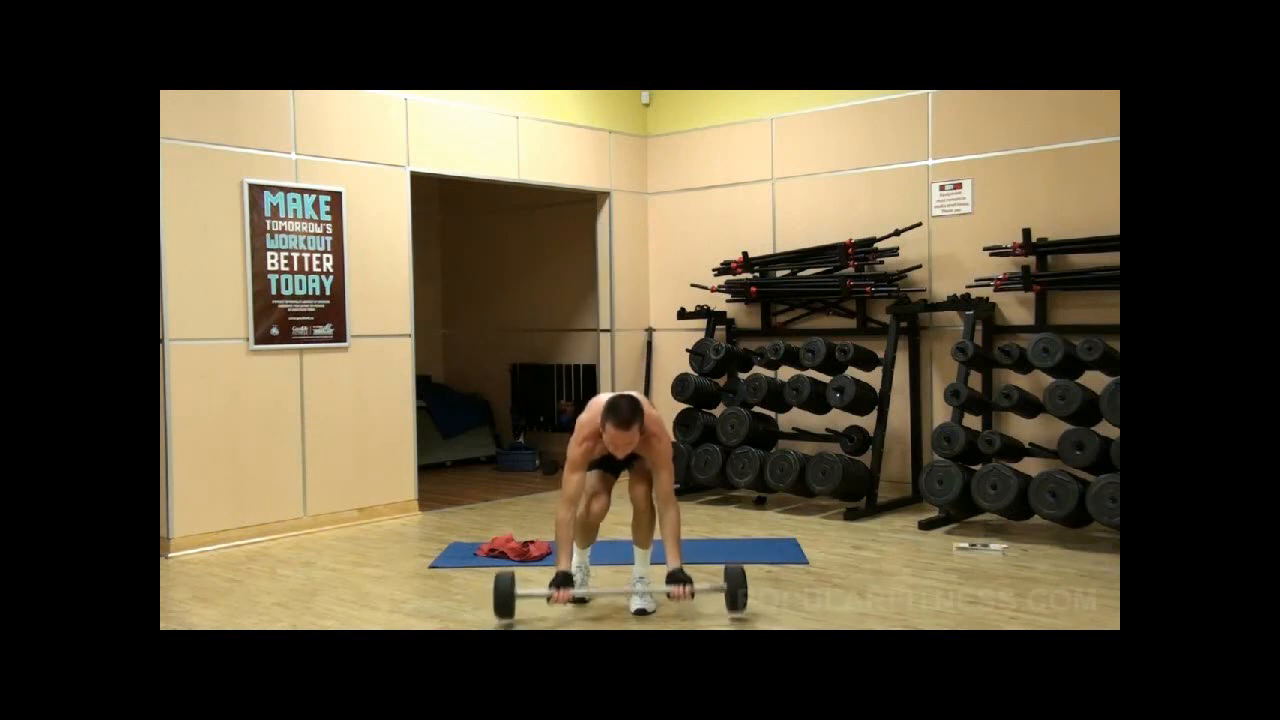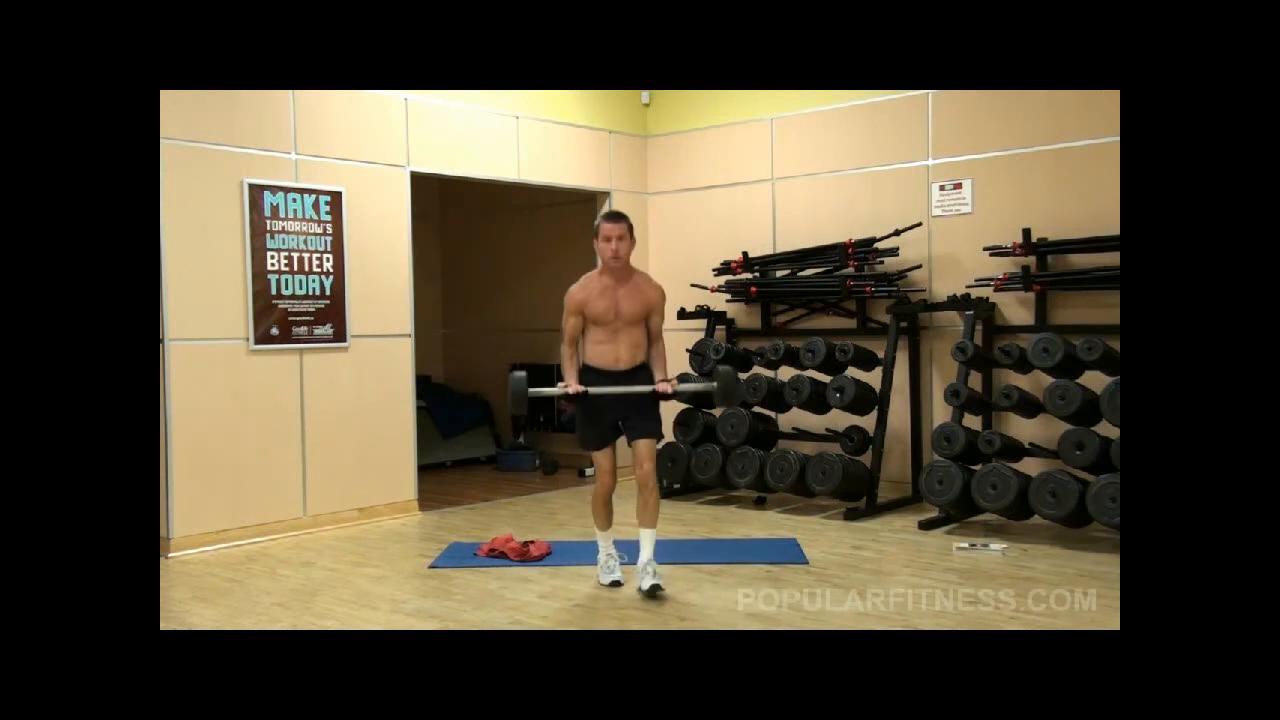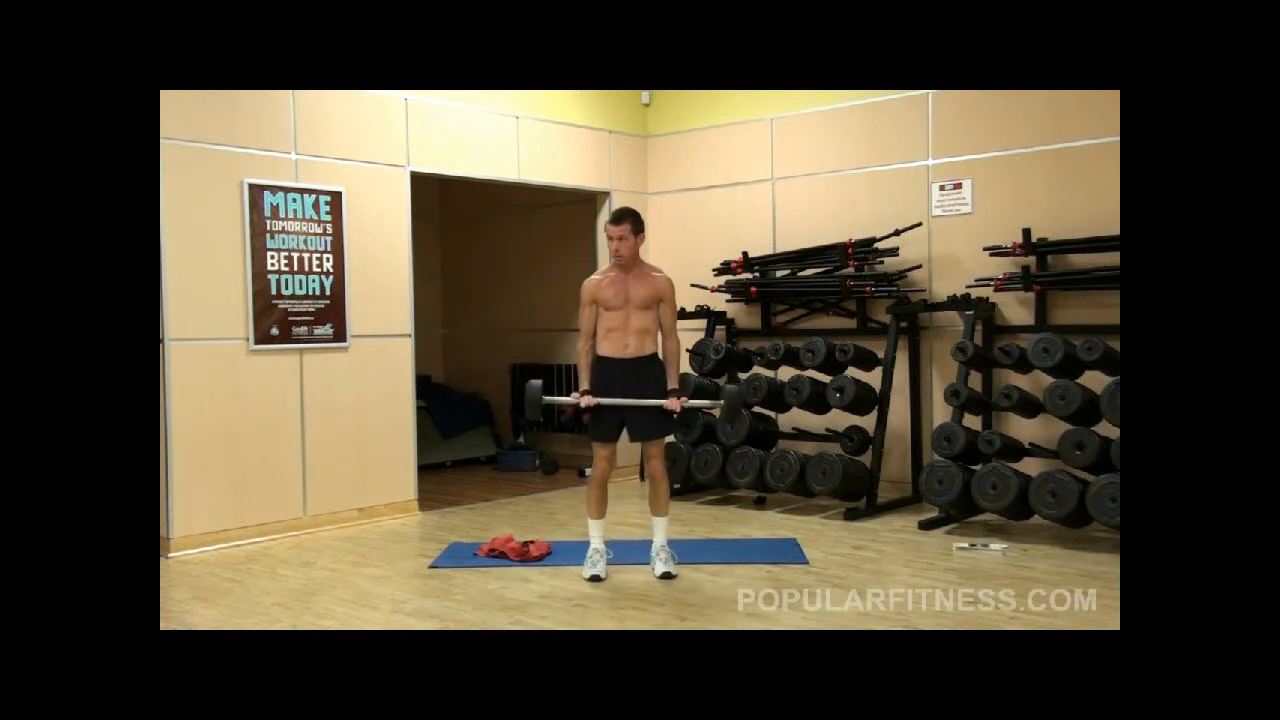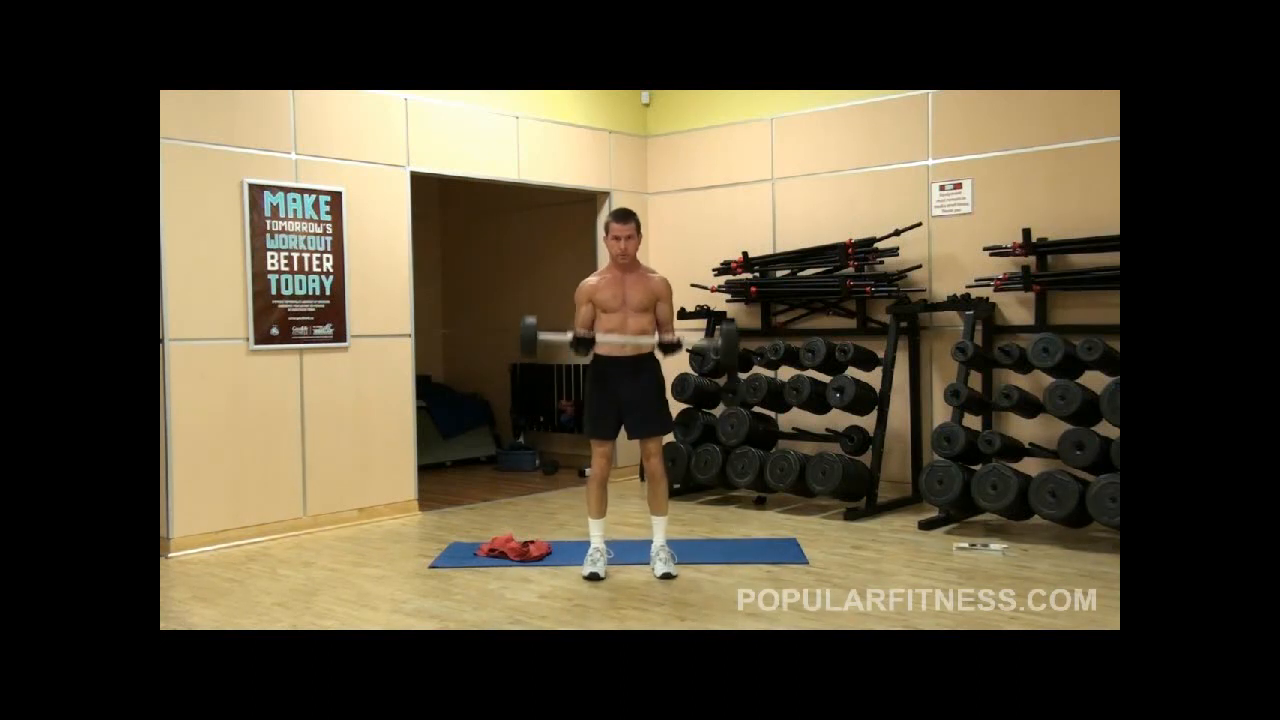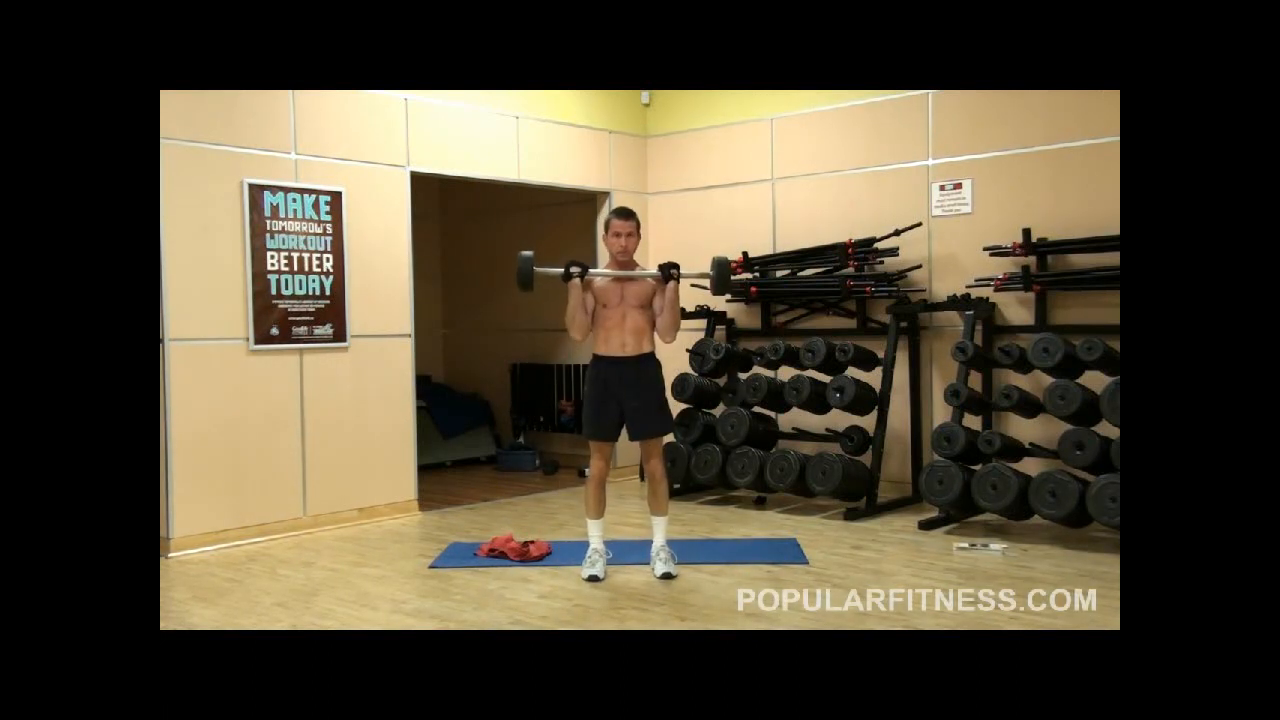
dt=1s
person 1, frame 1
left shoulder: (657, 437)
right shoulder: (585, 436)
left elbow: (667, 504)
right elbow: (567, 505)
left wrist: (675, 569)
right wrist: (562, 571)
left hip: (642, 453)
right hip: (599, 454)
left knee: (642, 496)
right knee: (596, 505)
left ankle: (641, 577)
right ankle: (579, 566)
person 1, frame 2
left shoulder: (651, 291)
right shoulder: (579, 293)
left elbow: (656, 340)
right elbow: (570, 344)
left wrist: (661, 377)
right wrist: (571, 378)
left hip: (638, 383)
right hip: (595, 384)
left knee: (646, 473)
right knee: (605, 479)
left ankle: (646, 561)
right ankle: (606, 554)
person 1, frame 3
left shoulder: (660, 282)
right shoulder: (593, 285)
left elbow: (670, 337)
right elbow: (586, 340)
left wrist: (673, 387)
right wrist: (584, 386)
left hip: (647, 372)
right hip: (606, 374)
left knee: (655, 464)
right knee: (601, 466)
left ankle: (660, 545)
right ankle: (596, 547)
person 1, frame 4
left shoulder: (657, 284)
right shoulder: (590, 287)
left elbow: (666, 330)
right elbow: (581, 333)
left wrist: (670, 341)
right wrist: (580, 342)
left hip: (645, 372)
right hip: (603, 372)
left knee: (654, 460)
right knee: (600, 462)
left ankle: (659, 544)
right ankle: (596, 546)
person 1, frame 5
left shoulder: (654, 282)
right shoulder: (591, 283)
left elbow: (668, 333)
right elbow: (577, 331)
left wrist: (672, 285)
right wrist: (574, 284)
left hip: (644, 371)
right hip: (603, 372)
left knee: (654, 461)
right knee: (598, 463)
left ankle: (660, 545)
right ankle: (596, 547)
